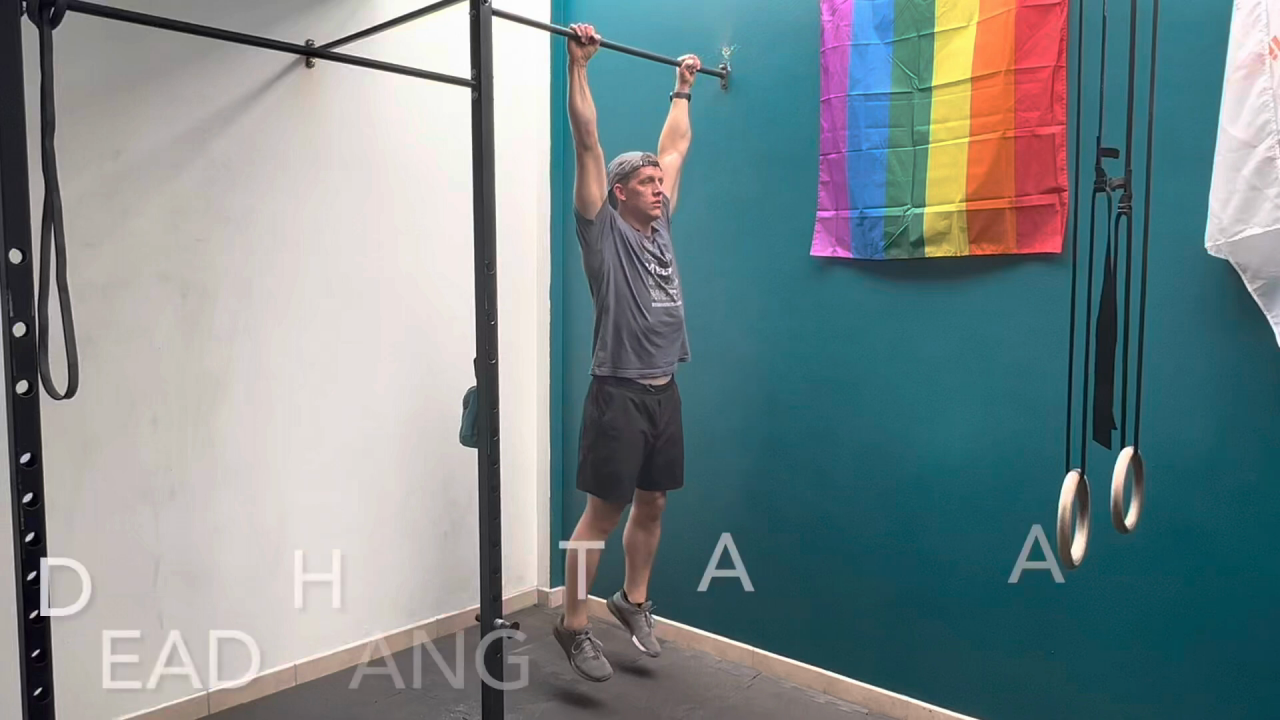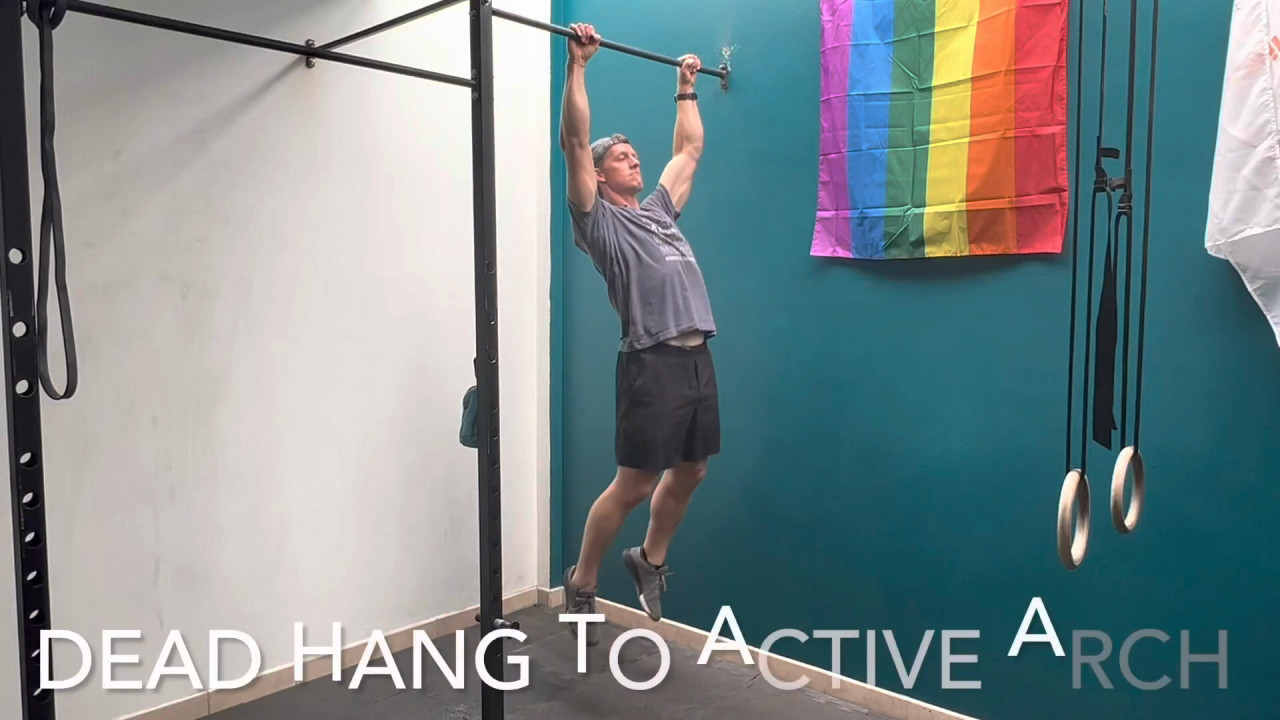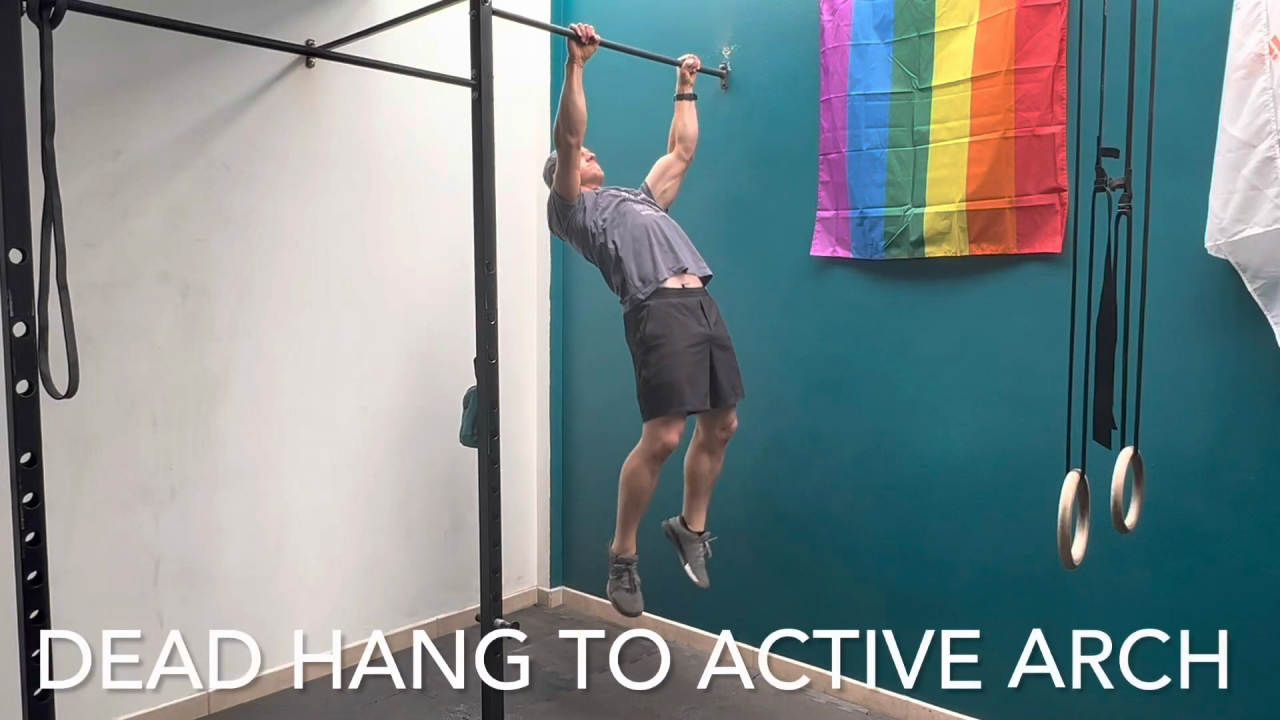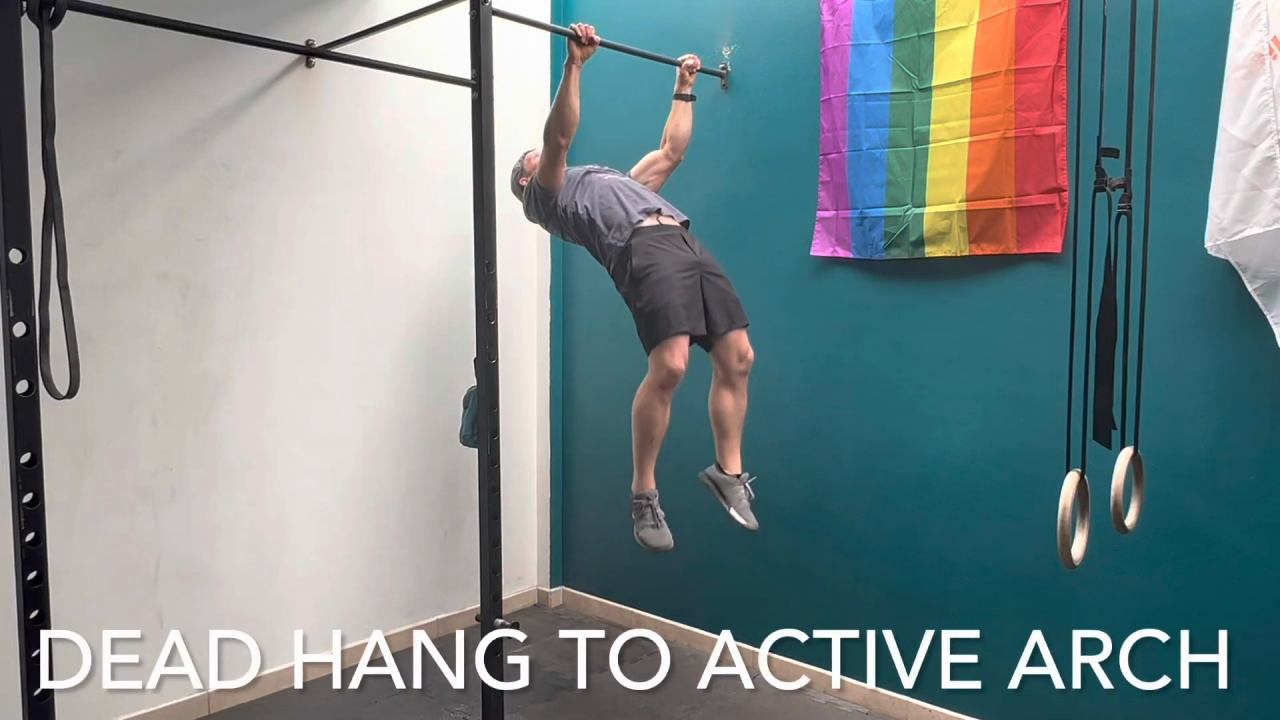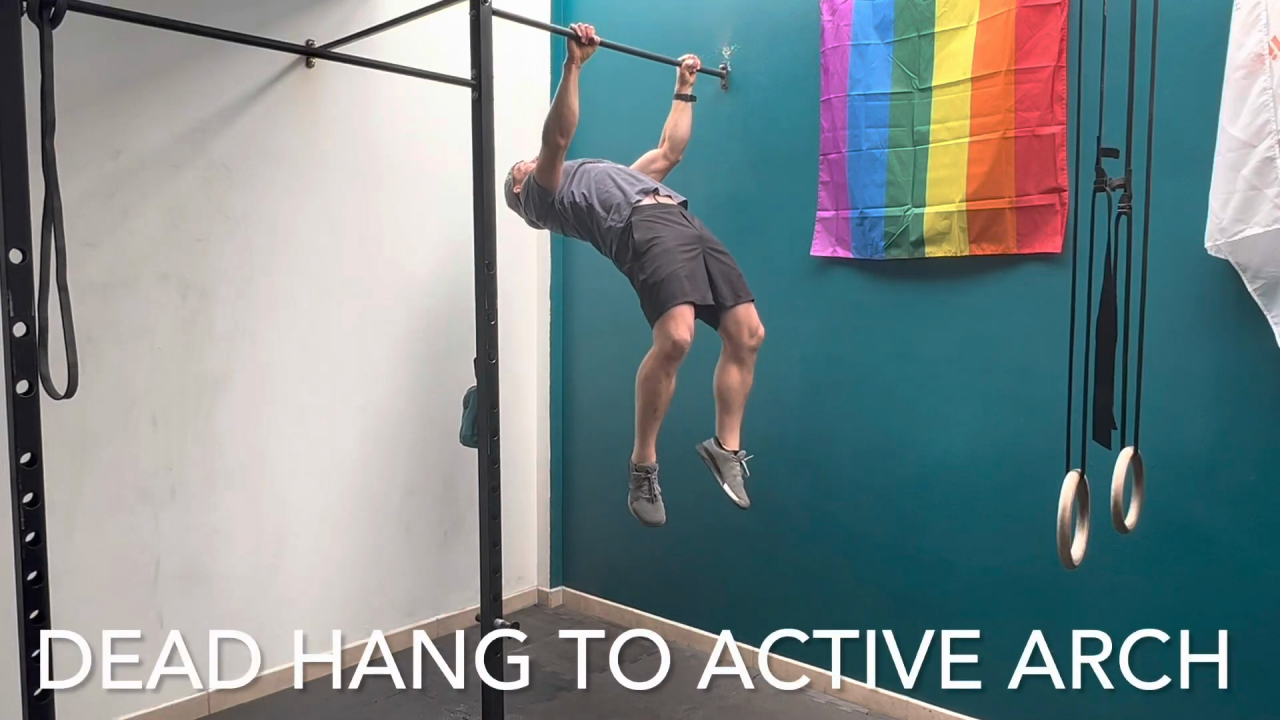
dt=0.4s
person 1, frame 1
left shoulder: (659, 226)
right shoulder: (602, 229)
left elbow: (675, 146)
right elbow: (587, 145)
left wrist: (682, 86)
right wrist: (578, 64)
left hip: (664, 392)
right hip: (619, 394)
left knee: (651, 506)
right knee: (601, 514)
left ankle: (634, 604)
right ankle: (573, 626)
person 1, frame 2
left shoulder: (659, 210)
right shoulder: (594, 217)
left elbow: (689, 150)
right elbow: (574, 141)
left wrist: (685, 86)
right wrist: (577, 64)
left hip: (698, 358)
right hip: (653, 363)
left knee: (688, 473)
right knee: (635, 484)
left ankle: (650, 561)
right ankle: (581, 584)
person 1, frame 3
left shoulder: (637, 198)
right shoulder: (569, 210)
left elbow: (681, 152)
right elbow: (568, 138)
left wrist: (684, 89)
right wrist: (575, 63)
left hip: (704, 305)
right hip: (659, 311)
left knee: (721, 427)
right knee: (663, 437)
left ankle: (691, 525)
right ankle: (622, 555)
person 1, frame 4
left shoulder: (606, 180)
right shoulder: (546, 198)
left elbow: (670, 154)
right elbow: (560, 137)
left wrist: (684, 88)
right wrist: (574, 63)
left hip: (687, 245)
right hip: (644, 250)
left knee: (738, 358)
right knee: (669, 366)
left ankle: (729, 472)
right ankle: (644, 494)
person 1, frame 5
left shoulder: (606, 175)
right shoulder: (542, 198)
left elbow: (669, 154)
right elbow: (557, 138)
left wrist: (684, 87)
right wrist: (574, 64)
left hip: (687, 225)
right hip: (646, 230)
left knee: (747, 334)
right knee: (675, 339)
left ankle: (726, 448)
right ankle: (643, 465)
